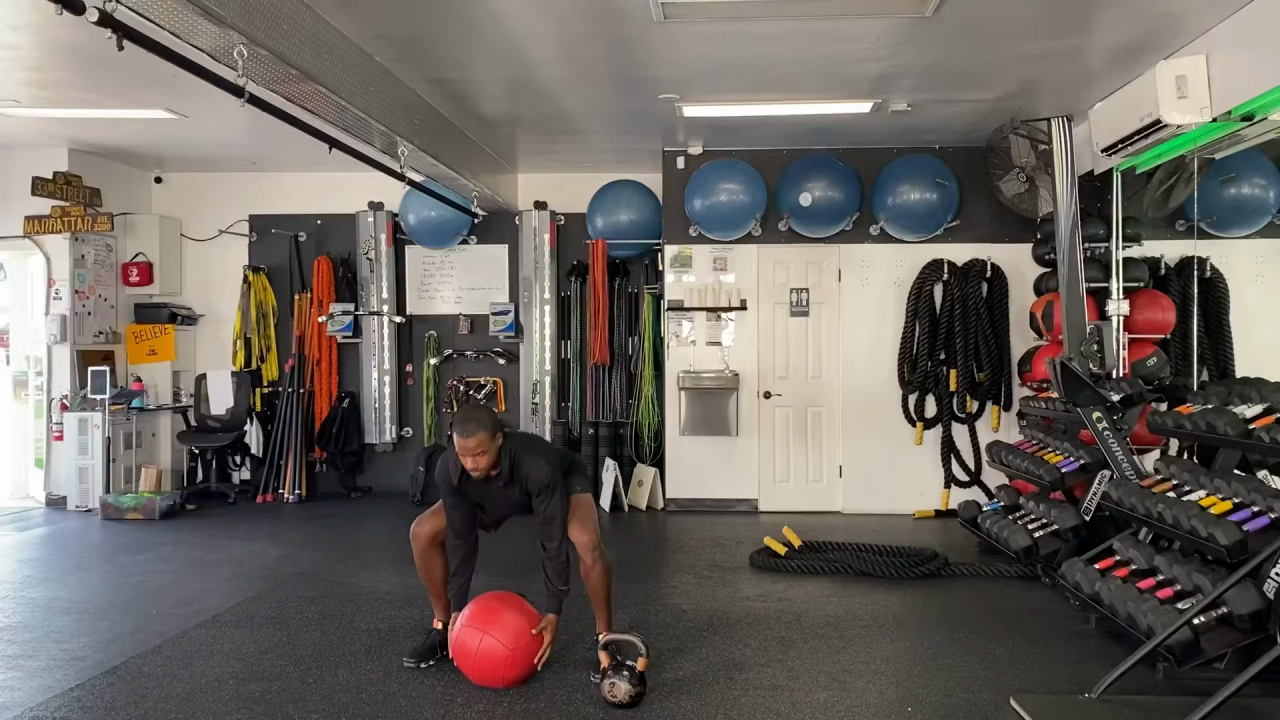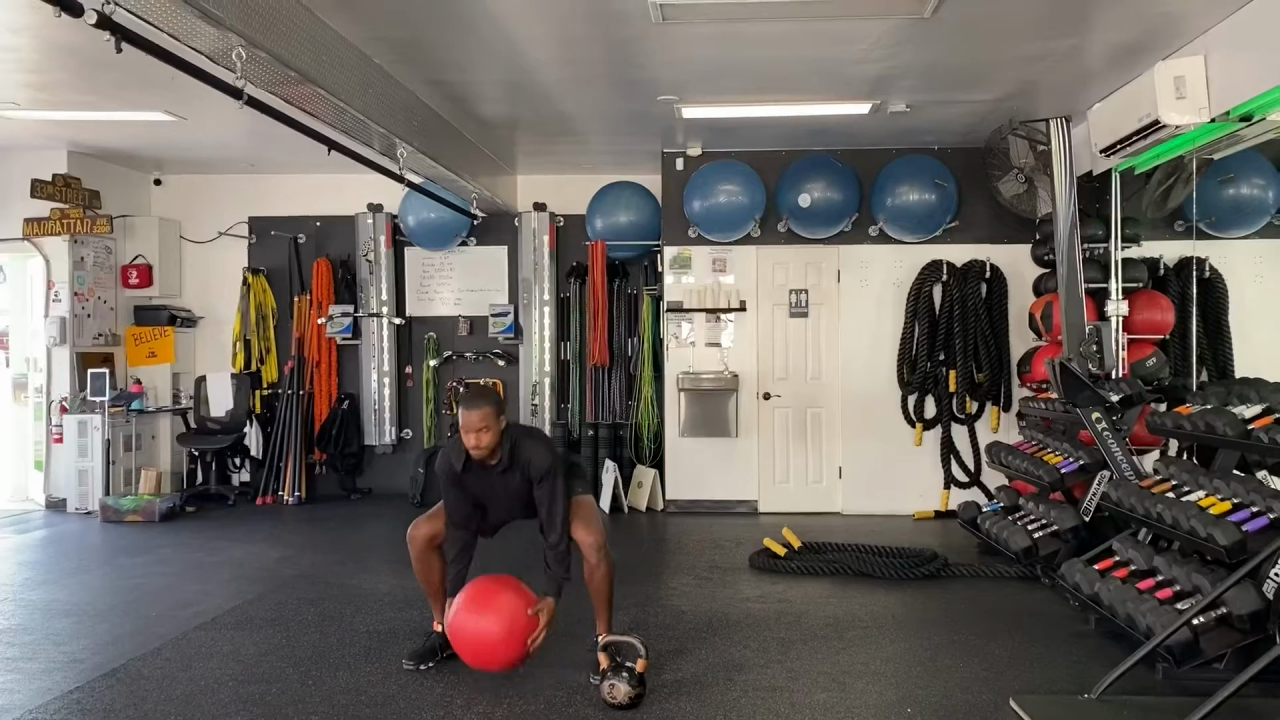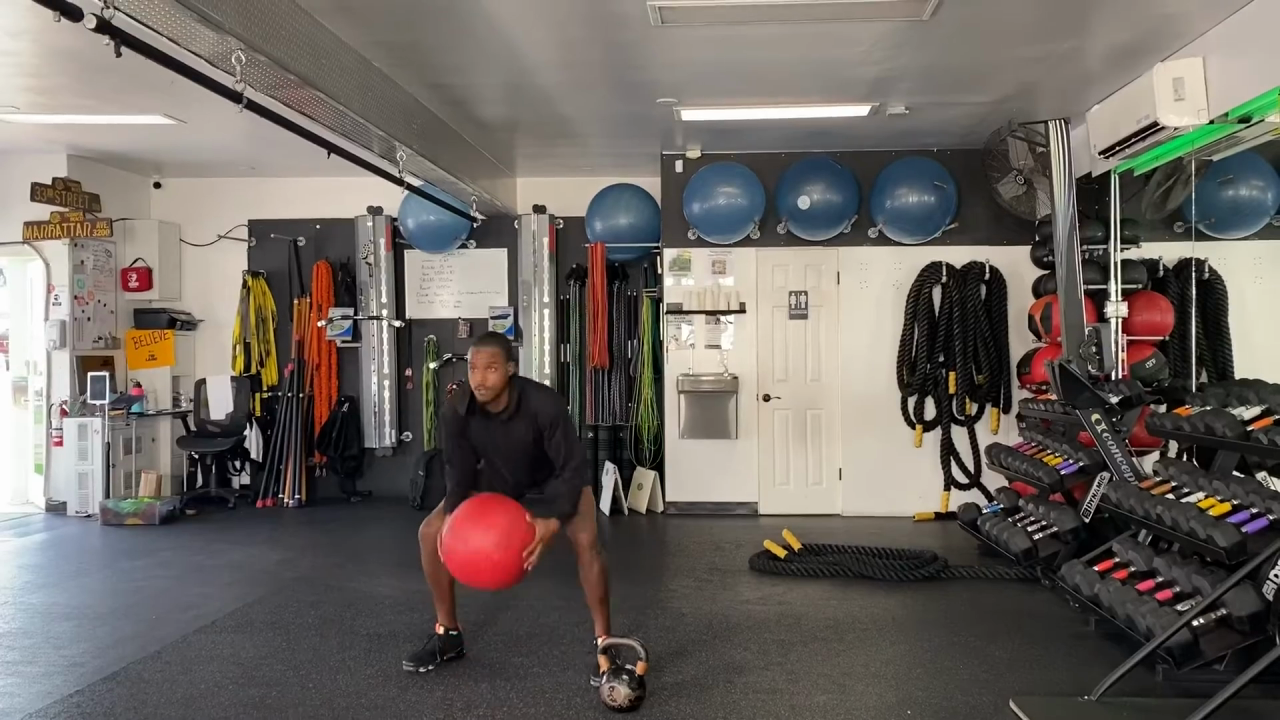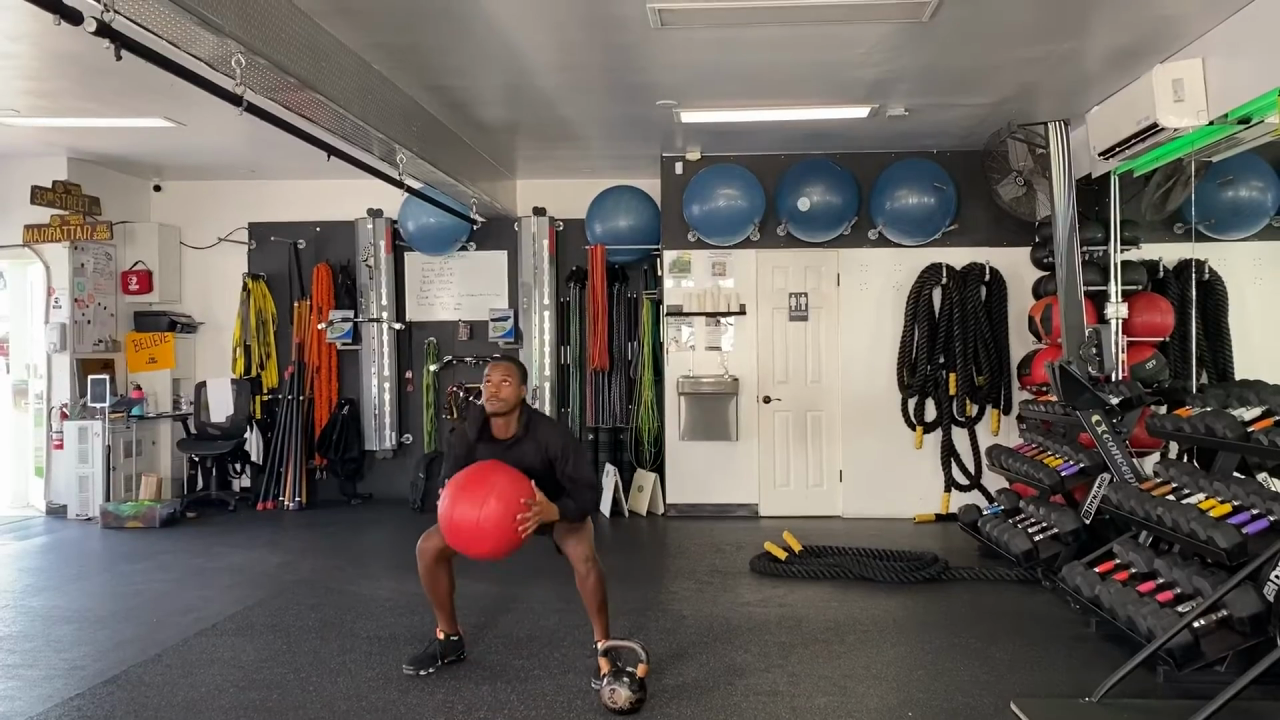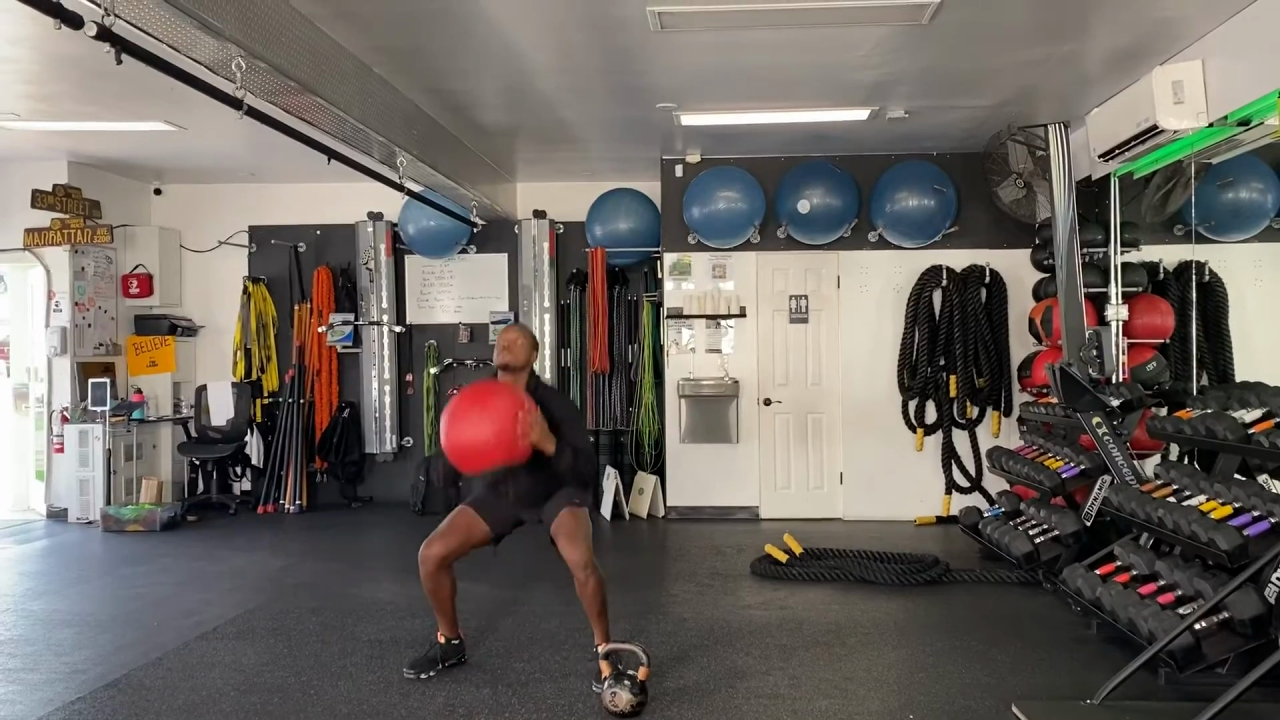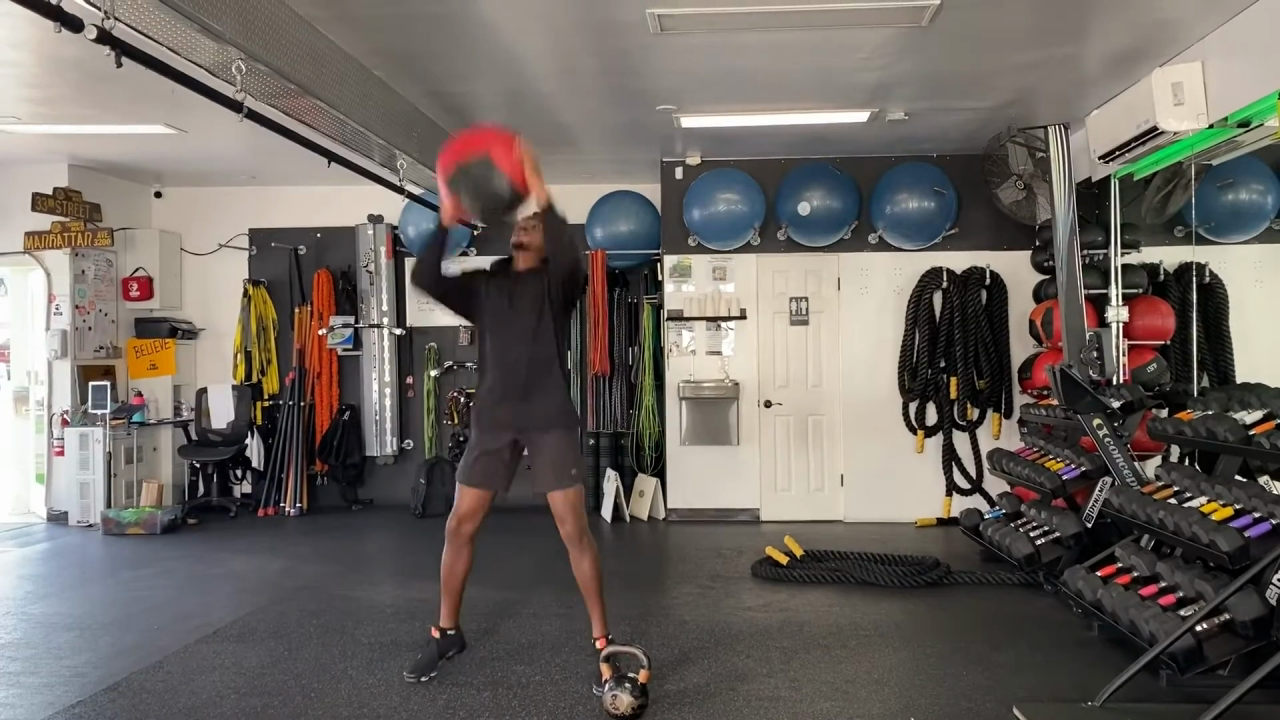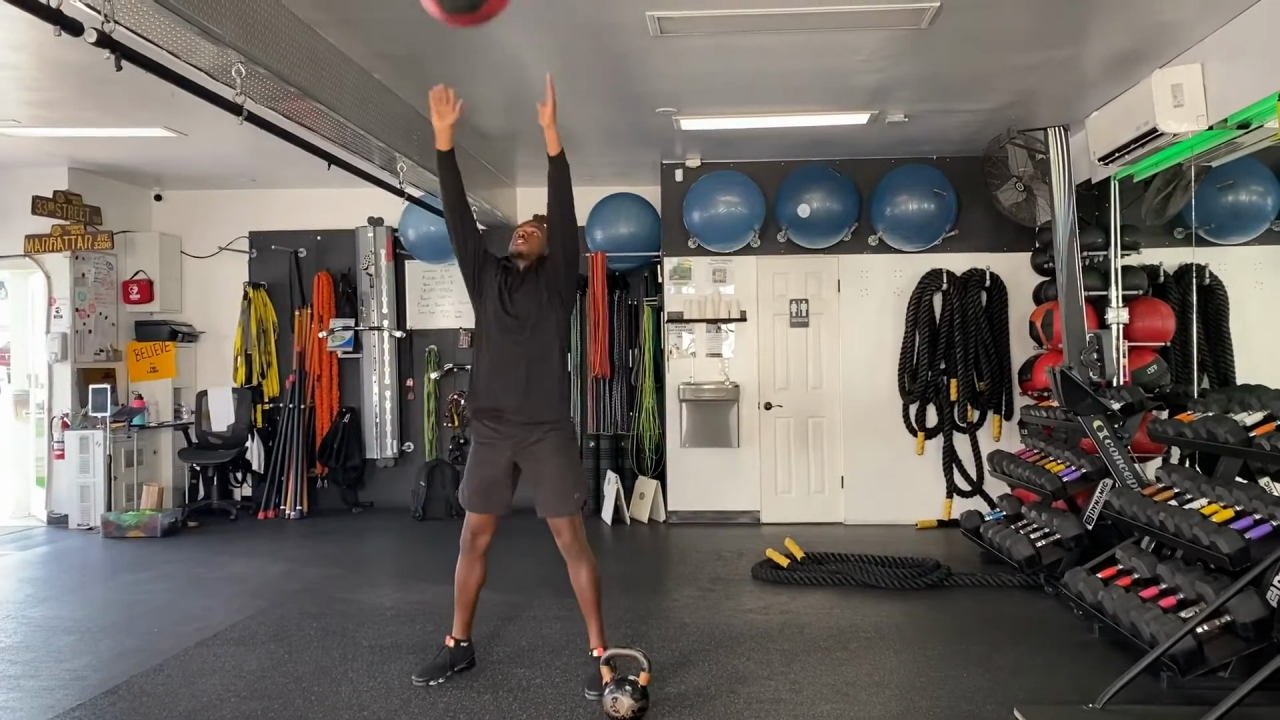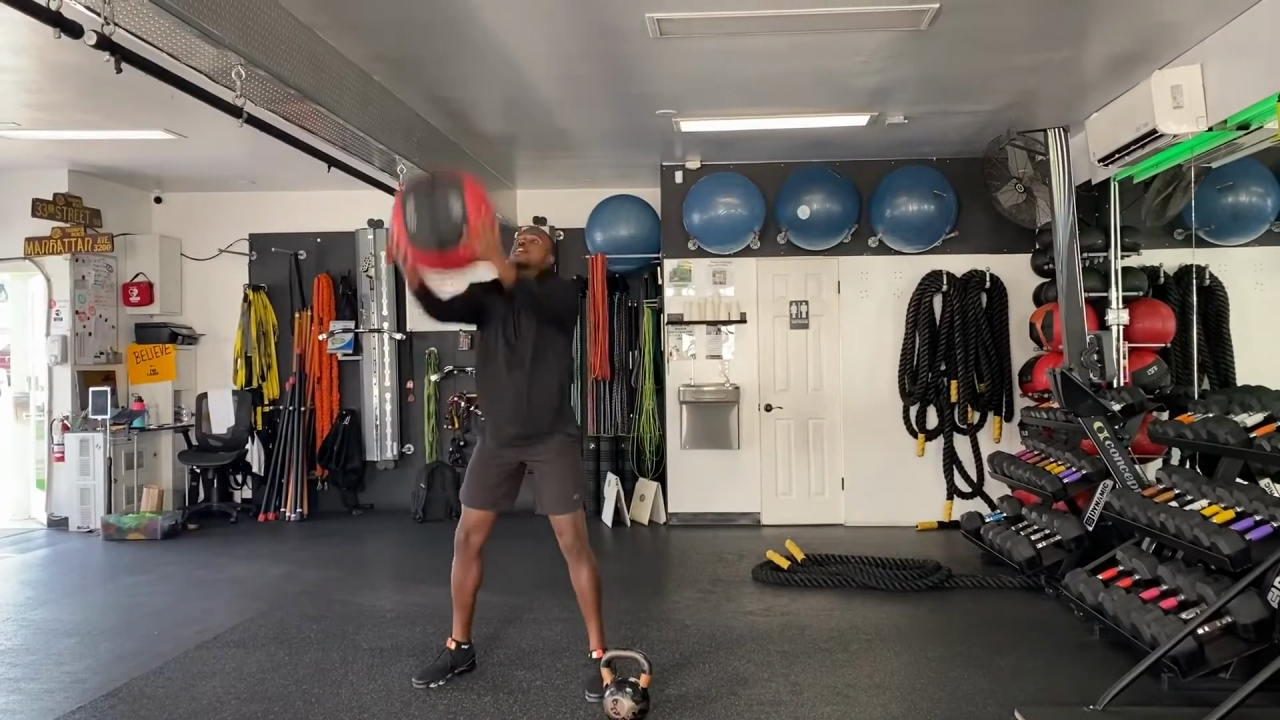
dt=0.3s
person 1, frame 1
left shoulder: (538, 464)
right shoulder: (448, 470)
left elbow: (553, 540)
right elbow: (461, 536)
left wrist: (552, 612)
right wrist: (457, 607)
left hip: (562, 481)
left knee: (586, 541)
right knee: (423, 532)
right ankle: (443, 627)
person 1, frame 2
left shoulder: (537, 452)
right shoulder: (450, 459)
left elbow: (555, 527)
right elbow: (459, 528)
left wrist: (550, 596)
right wrist: (453, 593)
left hip: (562, 486)
right hip: (492, 500)
left knee: (592, 542)
right knee: (420, 534)
right ankle: (443, 631)
person 1, frame 3
left shoulder: (544, 403)
right shoulder: (457, 411)
left elbow: (574, 468)
right elbow: (459, 471)
left wrist: (551, 521)
right wrist: (454, 520)
left hip: (554, 476)
right hip: (496, 476)
left knee: (585, 542)
right knee: (431, 532)
left ankle: (603, 642)
right ankle: (447, 634)
person 1, frame 4
left shoulder: (550, 435)
right shoulder: (465, 437)
left elbow: (588, 491)
left wrist: (553, 512)
left hip: (556, 506)
left knee: (583, 555)
right knee: (430, 546)
right ankle: (448, 638)
person 1, frame 5
left shoulder: (555, 405)
left elbow: (586, 474)
right elbow: (444, 471)
left wrist: (548, 445)
left hip: (555, 493)
right hip: (498, 494)
left knee: (580, 560)
right knee: (431, 554)
left ankle: (605, 650)
right ankle: (449, 642)
person 1, frame 6
left shoulder: (556, 281)
right shoulder: (483, 284)
left elbow: (570, 260)
right elbow: (423, 278)
left wrist: (541, 195)
right wrist: (448, 219)
left hip: (550, 422)
right hip: (494, 420)
left knee: (574, 534)
right knee: (459, 527)
left ankle: (603, 642)
right ankle: (446, 632)
person 1, frame 7
left shoulder: (556, 283)
right shoulder: (487, 279)
left elbow: (565, 220)
right elbow: (458, 218)
left wrist: (551, 134)
right wrist: (444, 138)
left hip: (548, 430)
right hip: (492, 430)
left knee: (571, 543)
right knee: (474, 539)
left ankle: (599, 653)
right ankle: (458, 645)
person 1, frame 8
left shoulder: (558, 295)
right shoulder: (488, 298)
left elbow: (545, 300)
right elbow: (442, 310)
left wrist: (504, 266)
right wrist: (413, 275)
left hip: (551, 435)
right hip: (498, 437)
left knee: (574, 543)
right knee: (467, 539)
left ankle: (598, 658)
right ankle: (459, 648)
